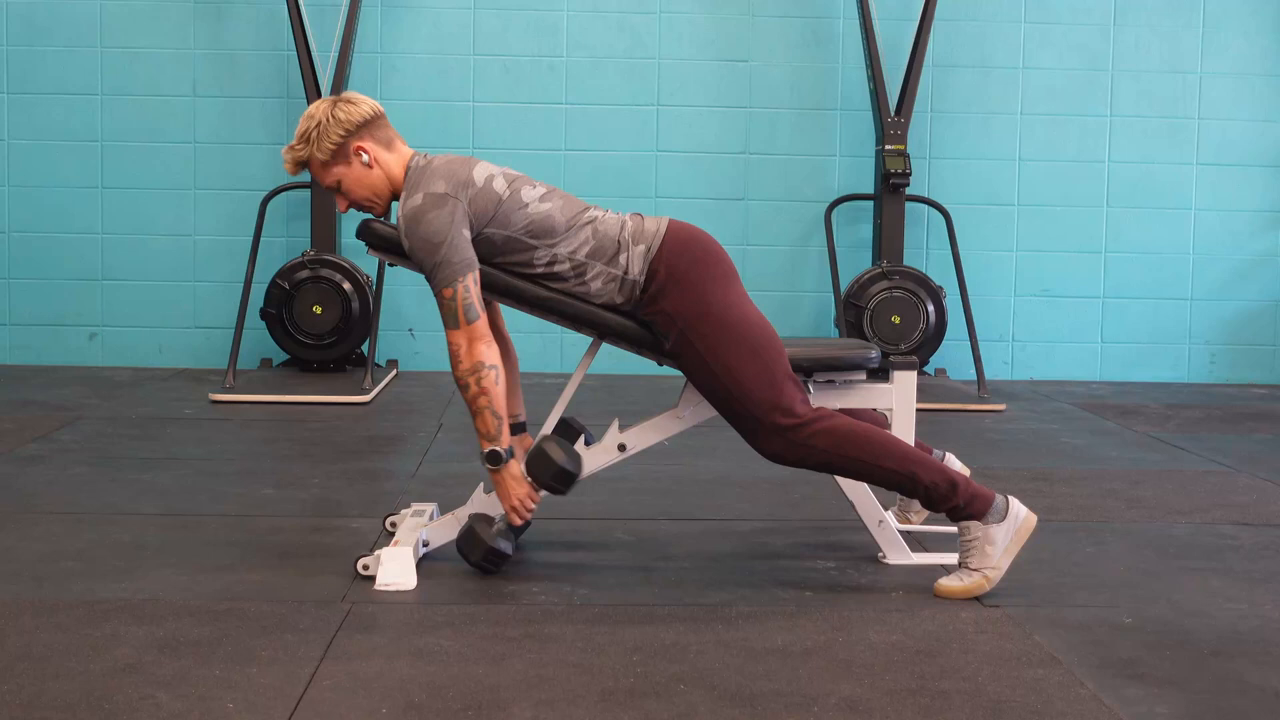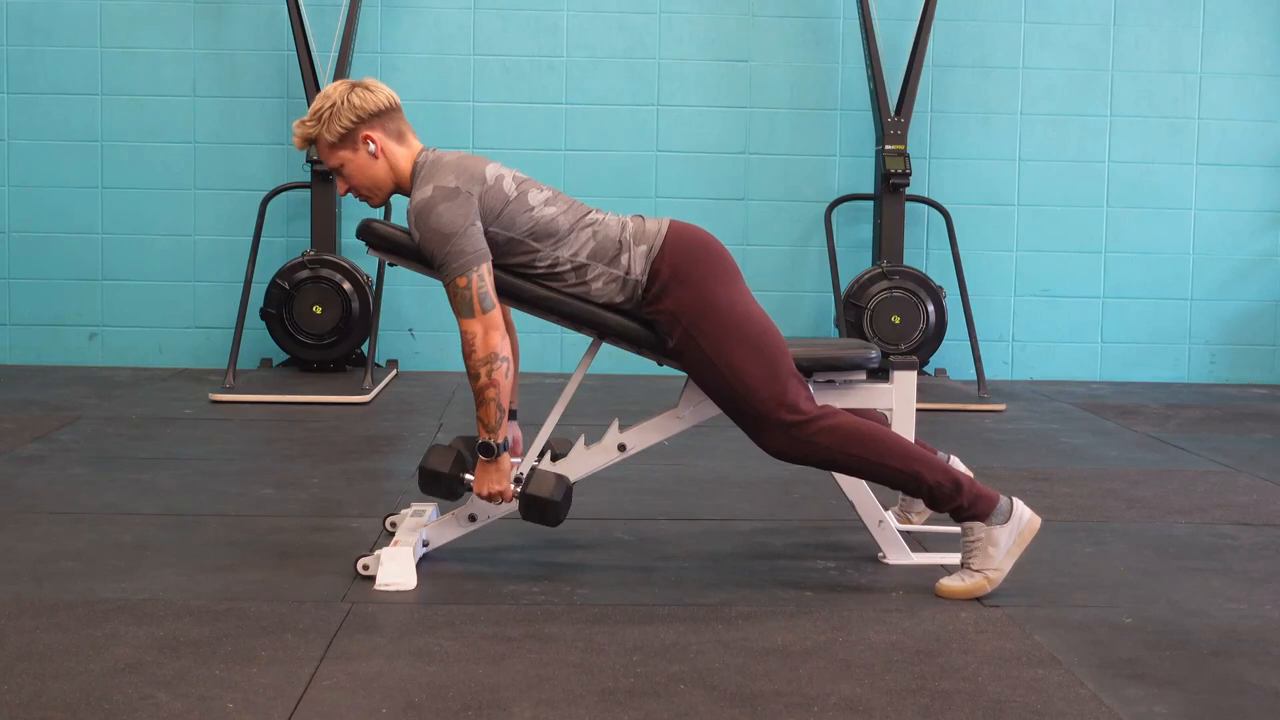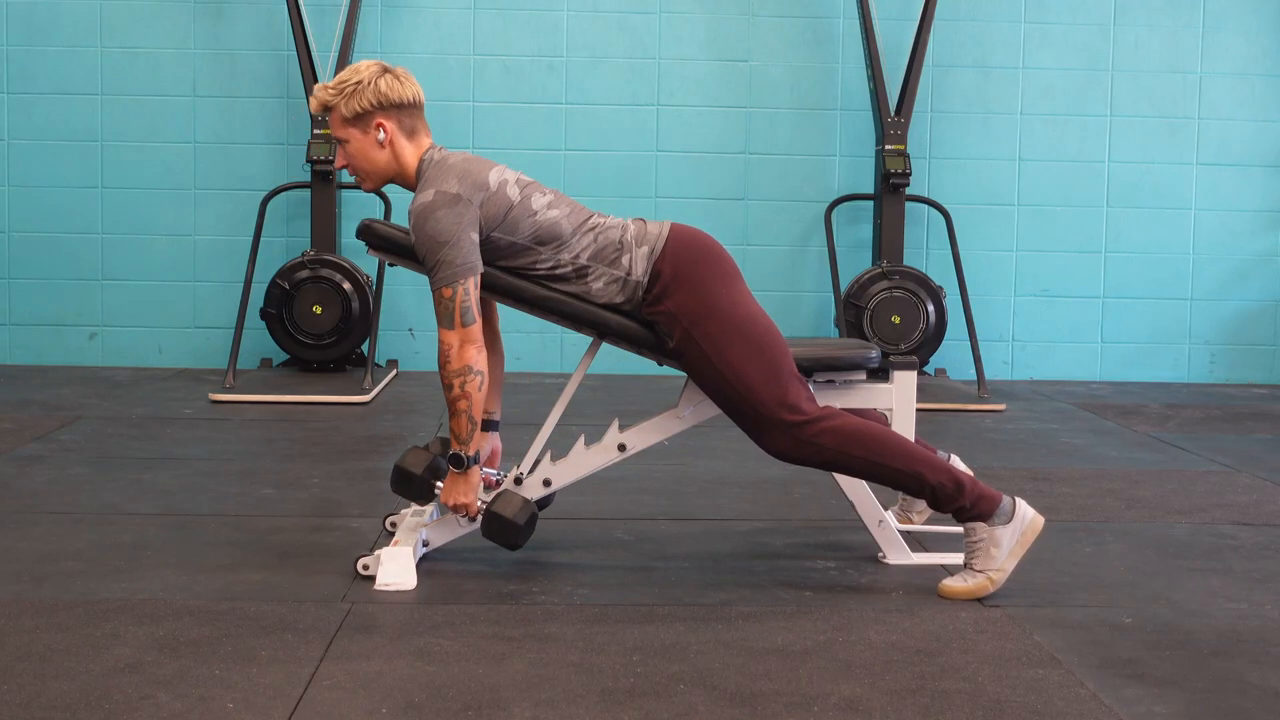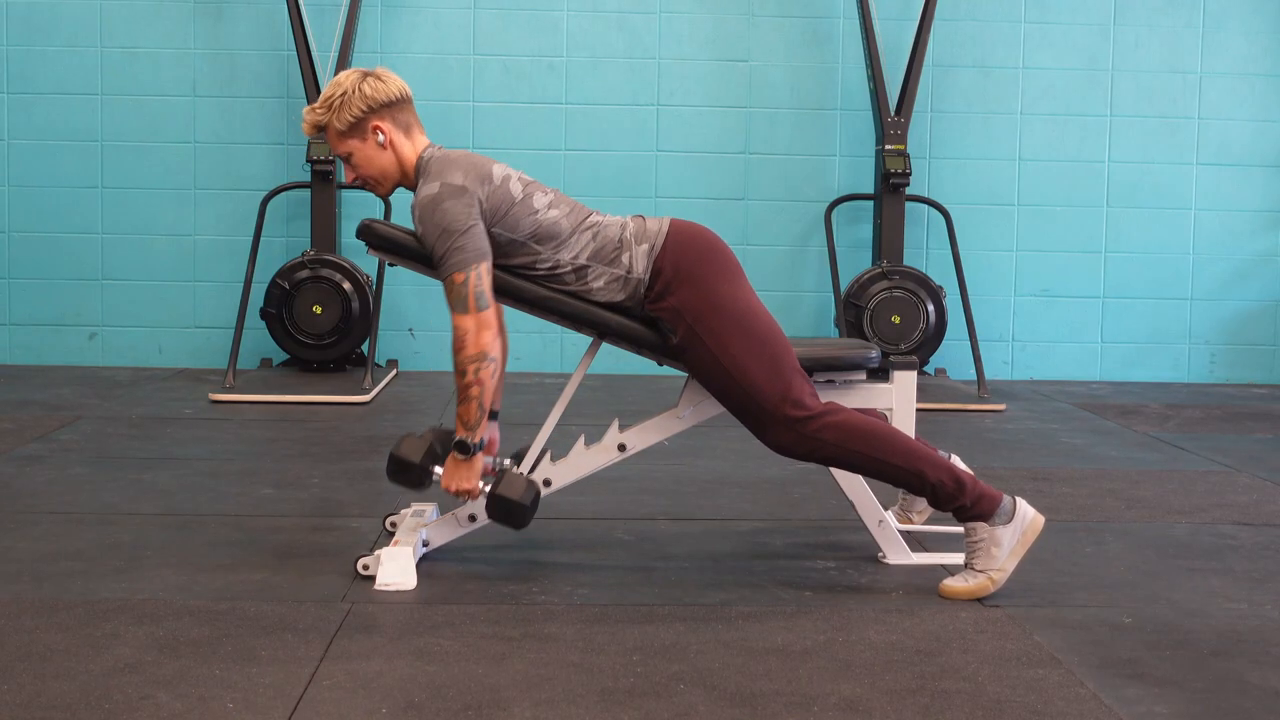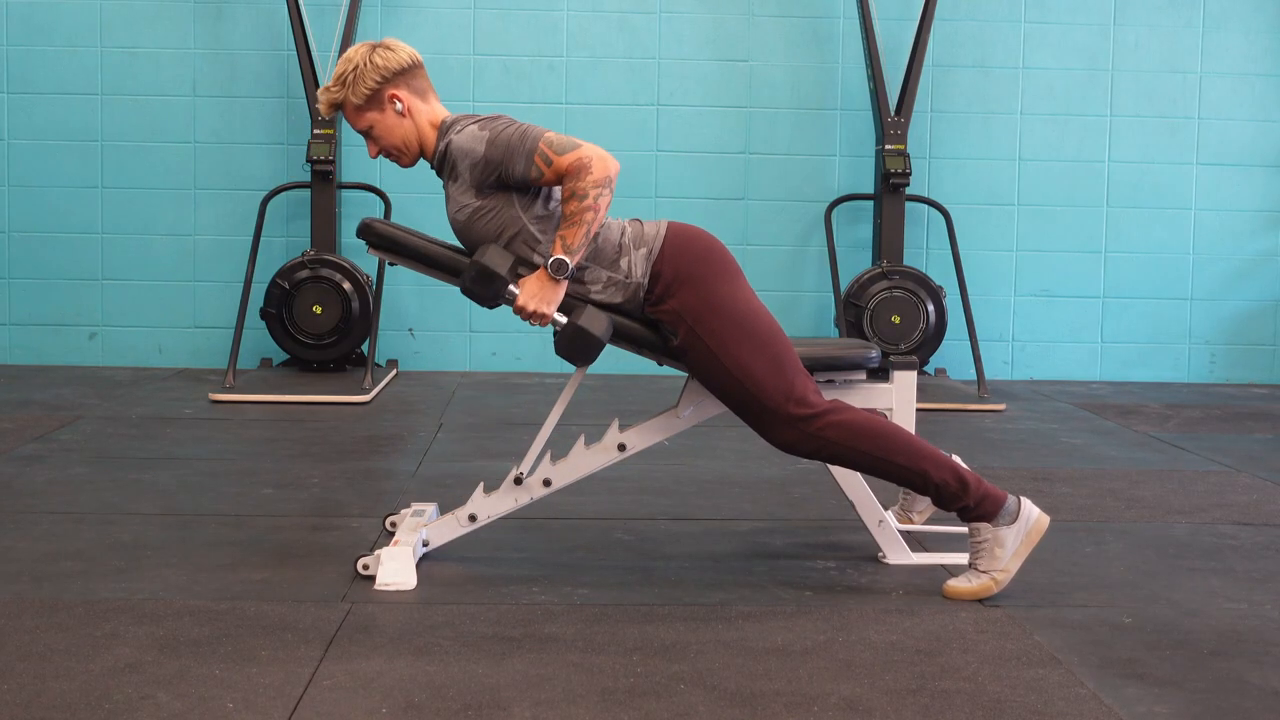
dt=1s
person 1, frame 1
left shoulder: (425, 210)
right shoulder: (441, 183)
left elbow: (471, 348)
right elbow: (490, 326)
left wrist: (501, 462)
right wrist: (517, 428)
left hip: (670, 275)
right hip: (665, 259)
left knee: (783, 425)
right knee: (775, 407)
left ankle: (987, 511)
right ankle: (926, 462)
person 1, frame 2
left shoulder: (435, 202)
right shoulder: (447, 179)
left elbow: (484, 338)
right elbow: (495, 316)
left wrist: (493, 453)
right wrist: (505, 421)
left hip: (673, 275)
right hip: (668, 261)
left knee: (788, 421)
right knee: (779, 406)
left ankle: (990, 511)
right ankle: (928, 463)
person 1, frame 3
left shoulder: (436, 206)
right shoulder: (453, 178)
left elbow: (461, 347)
right elbow: (482, 319)
left wrist: (462, 463)
right wrist: (489, 429)
left hip: (674, 277)
right hip: (671, 263)
left knee: (789, 424)
right knee: (780, 410)
left ankle: (993, 512)
right ankle: (926, 461)
person 1, frame 4
left shoulder: (439, 197)
right shoulder: (451, 175)
left elbow: (479, 336)
right elbow: (487, 320)
left wrist: (467, 449)
right wrist: (479, 422)
left hip: (675, 271)
right hip: (669, 263)
left knee: (793, 417)
right knee: (783, 409)
left ankle: (994, 511)
right ankle: (929, 467)
person 1, frame 5
left shoulder: (473, 139)
right shoulder: (458, 160)
left elbow: (596, 166)
left wrist: (553, 272)
left hip: (673, 273)
right hip: (664, 272)
left knee: (796, 415)
right knee: (787, 410)
left ankle: (997, 512)
right ankle: (930, 471)
